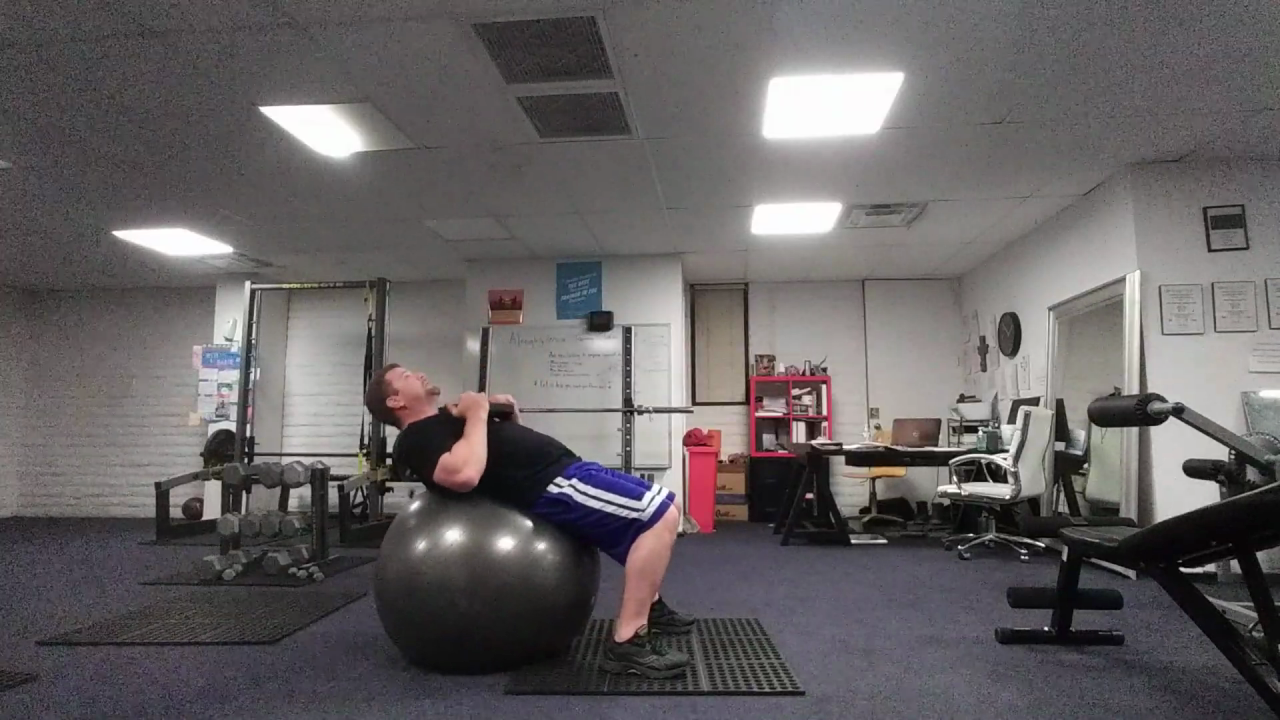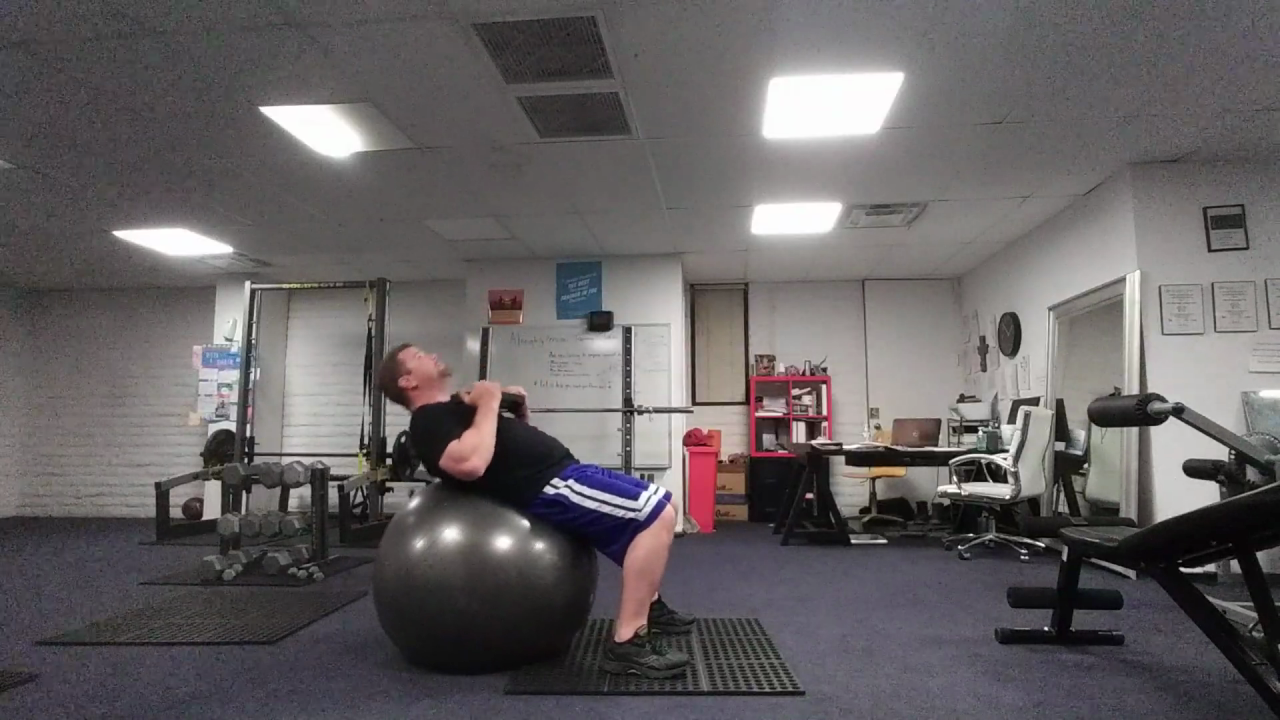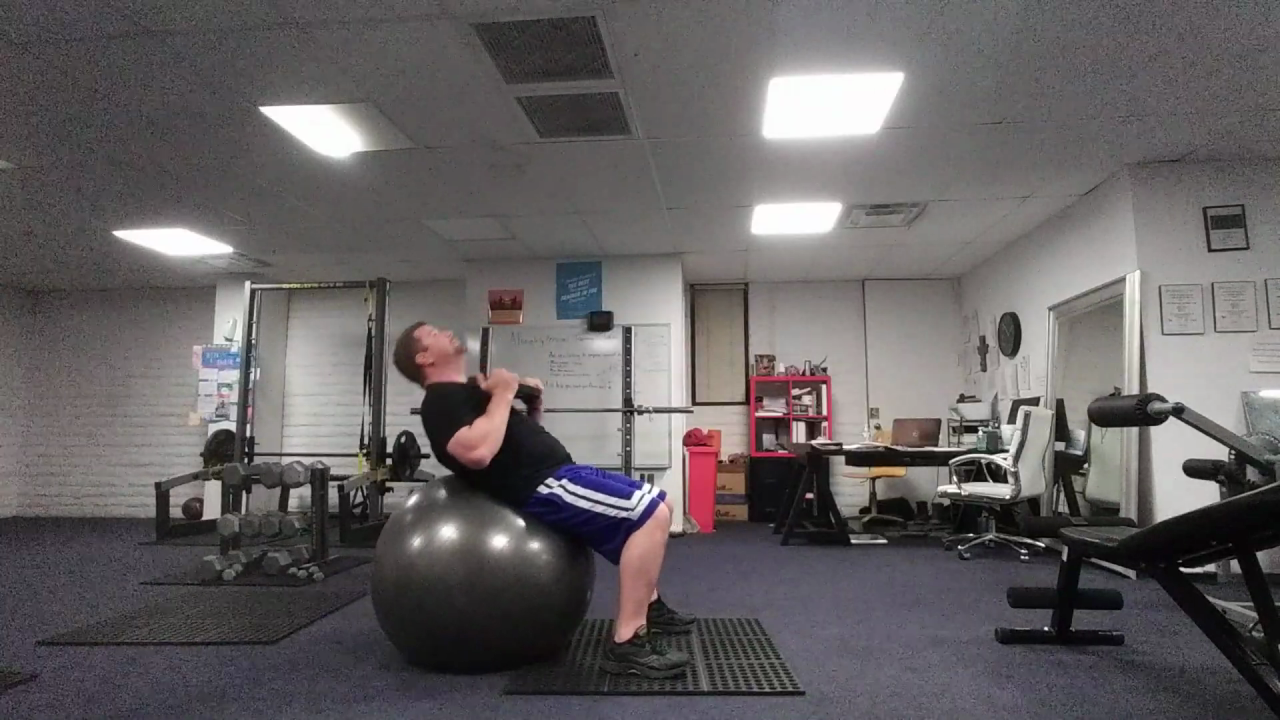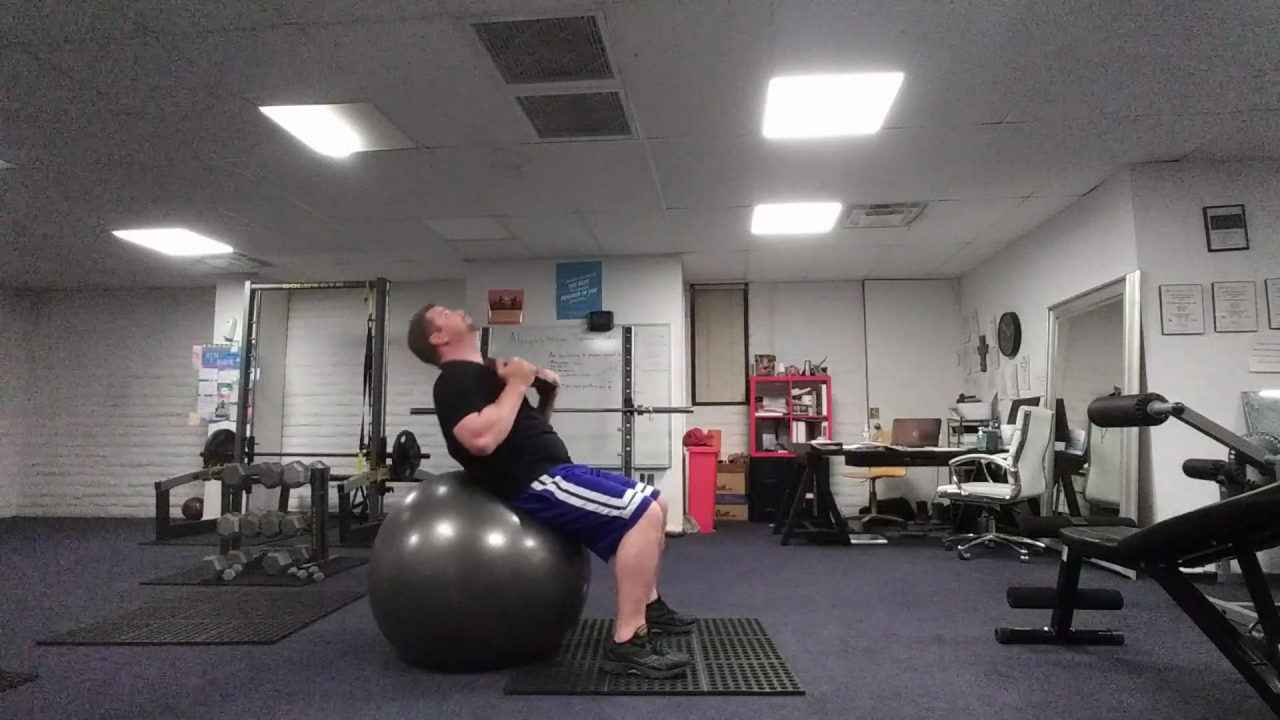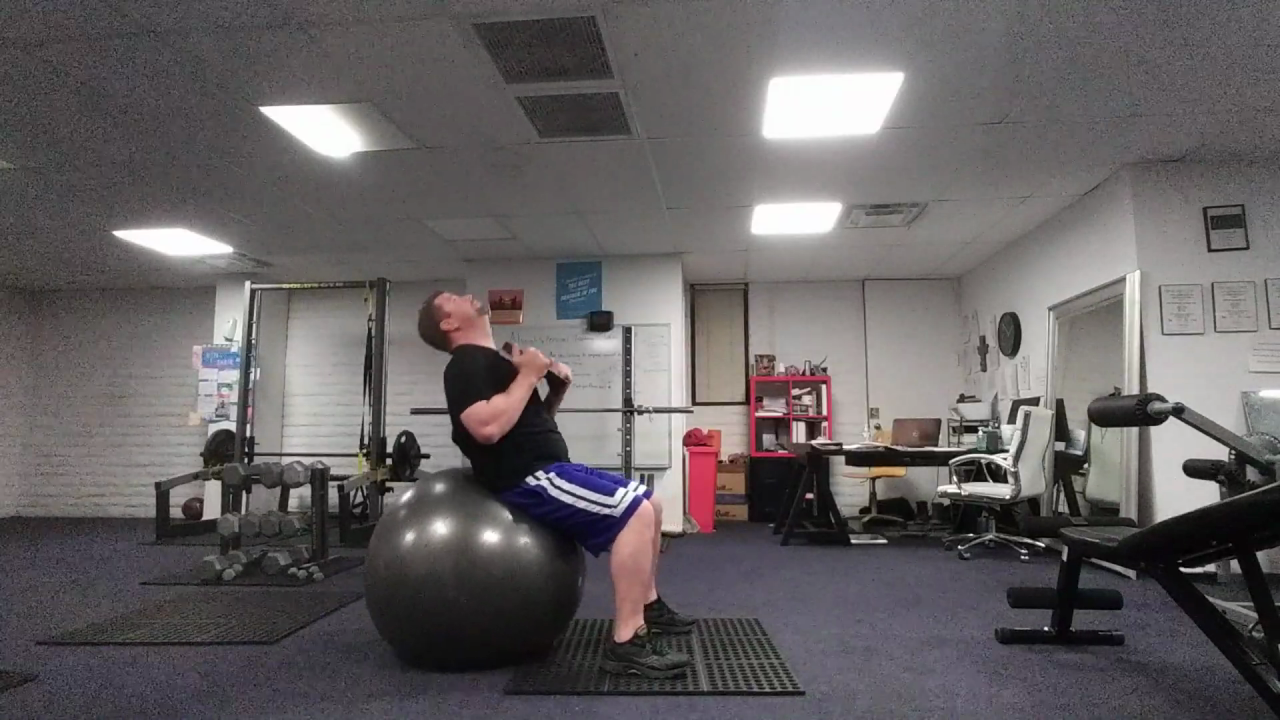
dt=0.2s
person 1, frame 1
left shoulder: (440, 424)
right shoulder: (418, 439)
right elbow: (465, 474)
left wrist: (510, 416)
right wrist: (477, 413)
left hip: (562, 472)
right hip: (551, 485)
left knee: (657, 508)
right knee: (663, 514)
left ankle: (649, 608)
right ankle: (627, 644)
person 1, frame 2
left shoulder: (451, 410)
right shoulder: (428, 421)
right elbow: (471, 463)
left wrist: (520, 411)
right wrist: (488, 404)
left hip: (559, 474)
right hip: (548, 487)
left knee: (653, 509)
right knee: (659, 514)
left ankle: (649, 608)
right ankle: (627, 644)
person 1, frame 3
left shoulder: (463, 393)
right shoulder: (442, 400)
right elbow: (477, 451)
left wrist: (532, 404)
right wrist: (502, 394)
left hip: (554, 475)
right hip: (541, 487)
left knee: (651, 507)
right knee: (652, 513)
left ankle: (649, 607)
right ankle: (627, 644)
person 1, frame 4
left shoulder: (480, 373)
right shoulder: (456, 379)
right elbow: (481, 439)
left wrist: (547, 395)
right wrist: (516, 384)
left hip: (550, 472)
right hip: (535, 484)
left knee: (651, 505)
right knee: (644, 514)
left ankle: (649, 607)
right ankle: (627, 645)
person 1, frame 5
left shoulder: (490, 360)
right shoulder: (468, 363)
right elbow: (487, 427)
left wrist: (557, 389)
right wrist: (529, 375)
left hip: (547, 469)
right hip: (528, 480)
left knee: (648, 505)
right knee: (637, 513)
left ankle: (649, 607)
right ankle: (628, 644)
